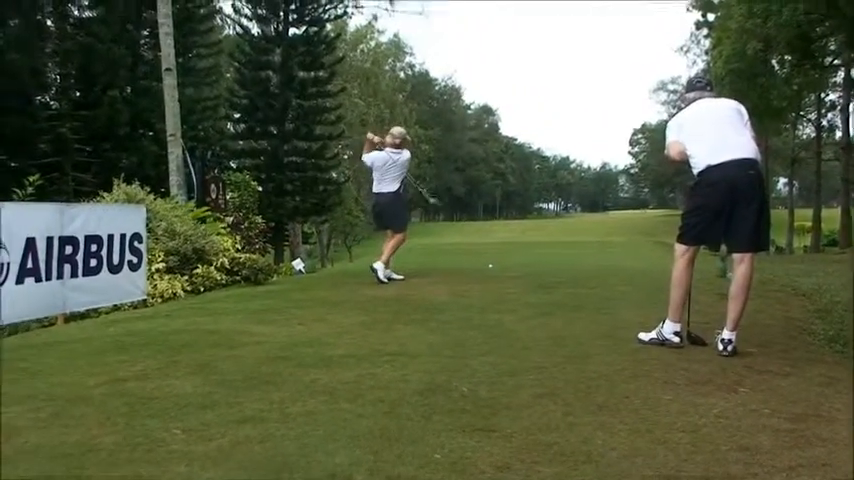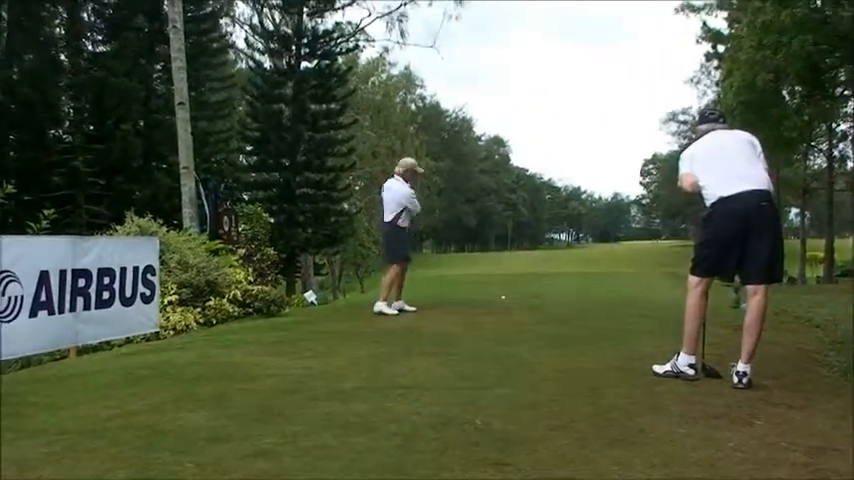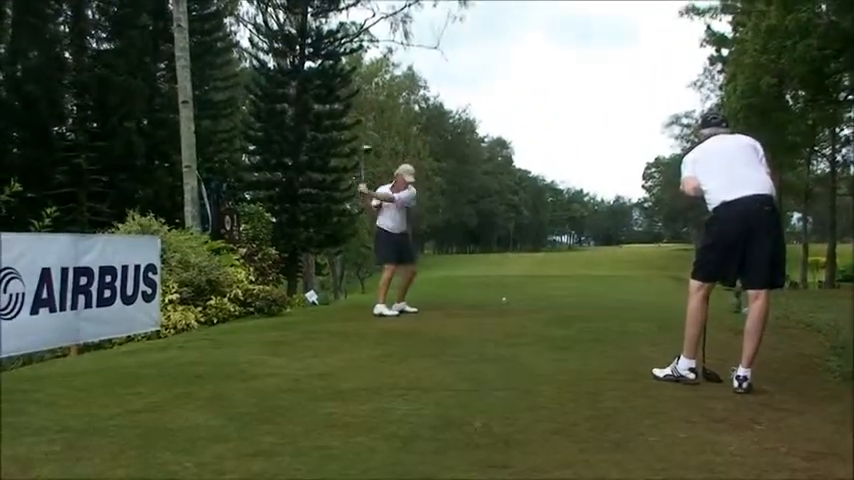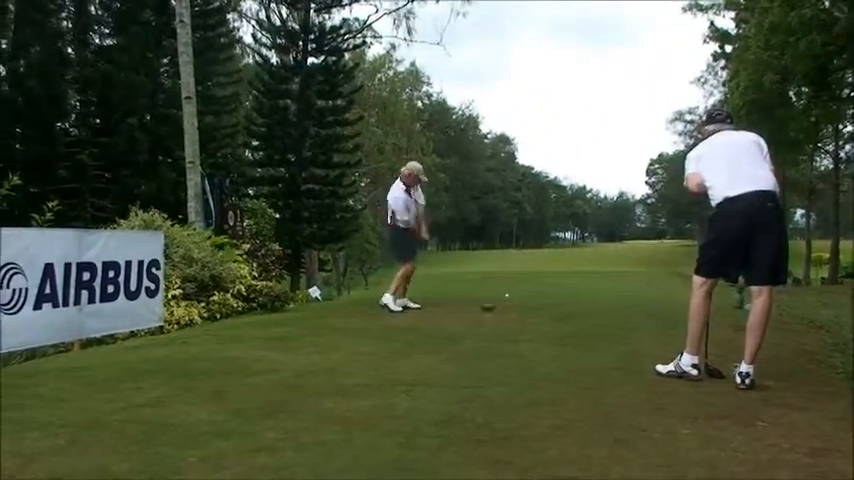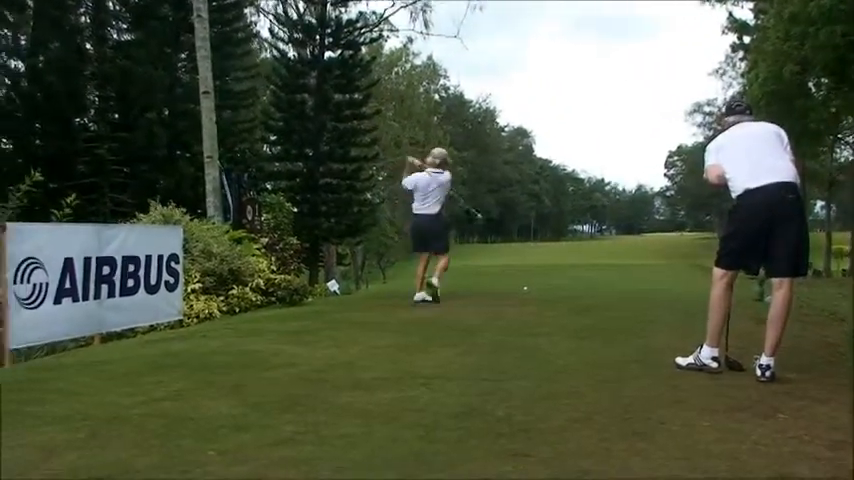
dt=0.5s
person 1, frame 1
left shoulder: (679, 119)
right shoulder: (734, 106)
left elbow: (676, 153)
right elbow: (753, 143)
left hip: (713, 176)
right hip: (749, 173)
left knee: (684, 250)
right knee: (744, 257)
left ankle: (671, 330)
right ankle: (728, 337)
person 1, frame 2
left shoulder: (691, 150)
right shoulder: (746, 137)
left elbow: (689, 185)
right elbow: (766, 174)
left hip: (724, 208)
right hip: (762, 204)
left knee: (697, 282)
right knee: (757, 289)
left ankle: (686, 361)
right ankle: (743, 369)
person 1, frame 3
left shoulder: (694, 155)
right shoulder: (749, 142)
left elbow: (691, 189)
right elbow: (768, 179)
left hip: (727, 213)
right hip: (764, 208)
left knee: (699, 287)
right knee: (759, 293)
left ankle: (686, 366)
right ankle: (743, 374)
person 1, frame 4
left shoulder: (698, 150)
right shoulder: (754, 138)
left elbow: (695, 184)
right elbow: (772, 175)
left hip: (730, 208)
right hip: (767, 204)
left knee: (702, 282)
right knee: (762, 289)
left ankle: (689, 361)
right ankle: (746, 370)
person 1, frame 5
left shoulder: (718, 142)
right shoulder: (774, 129)
left elbow: (715, 177)
right elbow: (793, 167)
left hip: (751, 200)
right hip: (788, 195)
left knee: (722, 275)
right knee: (783, 281)
left ankle: (709, 354)
right ankle: (766, 362)
person 2, frame 1
left shoulder: (376, 156)
right shoulder: (406, 156)
left elbow: (365, 158)
left wrist: (369, 141)
right wrist: (380, 141)
left hip: (378, 199)
right hip: (394, 199)
left knee: (390, 234)
right knee: (400, 235)
left ankle: (386, 270)
right ankle: (380, 264)
person 2, frame 2
left shoulder: (389, 183)
right shoulder: (407, 192)
right elbow: (416, 211)
left hip: (391, 228)
right hip: (396, 230)
left knee: (402, 266)
right knee: (395, 267)
left ankle: (398, 302)
right ankle: (381, 303)
person 2, frame 3
left shoulder: (411, 192)
right shoulder: (383, 190)
left elbow: (391, 199)
right elbow: (374, 209)
left wrist: (369, 193)
right wrist: (368, 192)
left hip: (402, 236)
right hip: (384, 235)
left knee: (411, 270)
right knee: (389, 269)
left ankle: (399, 303)
right ankle: (380, 305)
person 2, frame 4
left shoulder: (413, 186)
right shoulder: (397, 195)
left elbow: (420, 207)
right elbow: (404, 220)
left wrist: (422, 227)
right wrist: (418, 232)
left hip: (410, 231)
right hip: (400, 231)
left knee: (409, 266)
right knee: (408, 266)
left ankle: (402, 299)
right ankle: (388, 296)
person 2, frame 5
left shoulder: (416, 177)
right shoulder: (446, 178)
left elbow: (405, 183)
left wrist: (409, 166)
right wrist: (420, 165)
left hip: (418, 220)
right hip: (435, 221)
left knee: (424, 257)
right knee: (444, 256)
left ankle: (420, 292)
right ankle: (434, 279)
